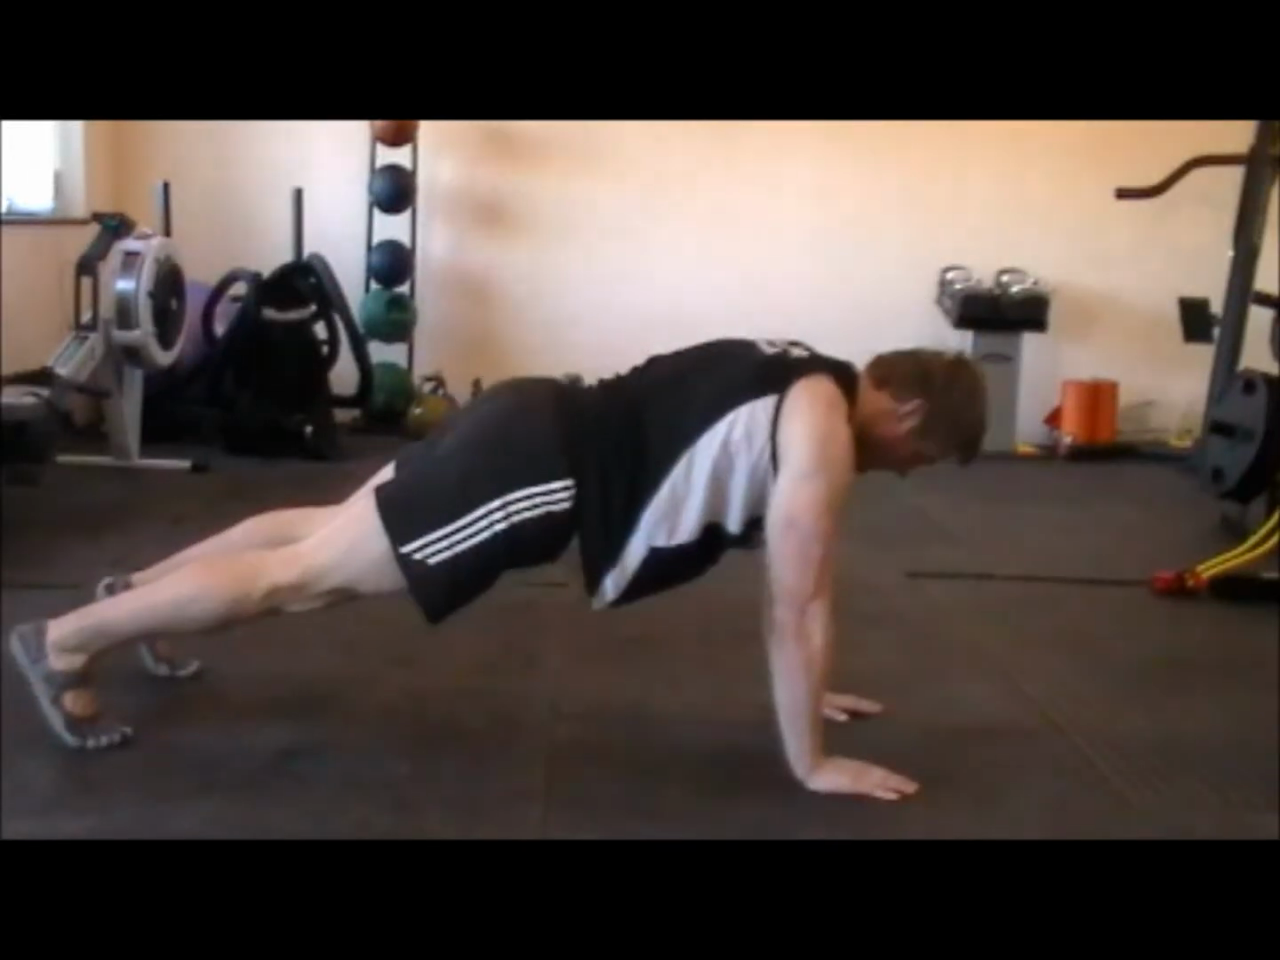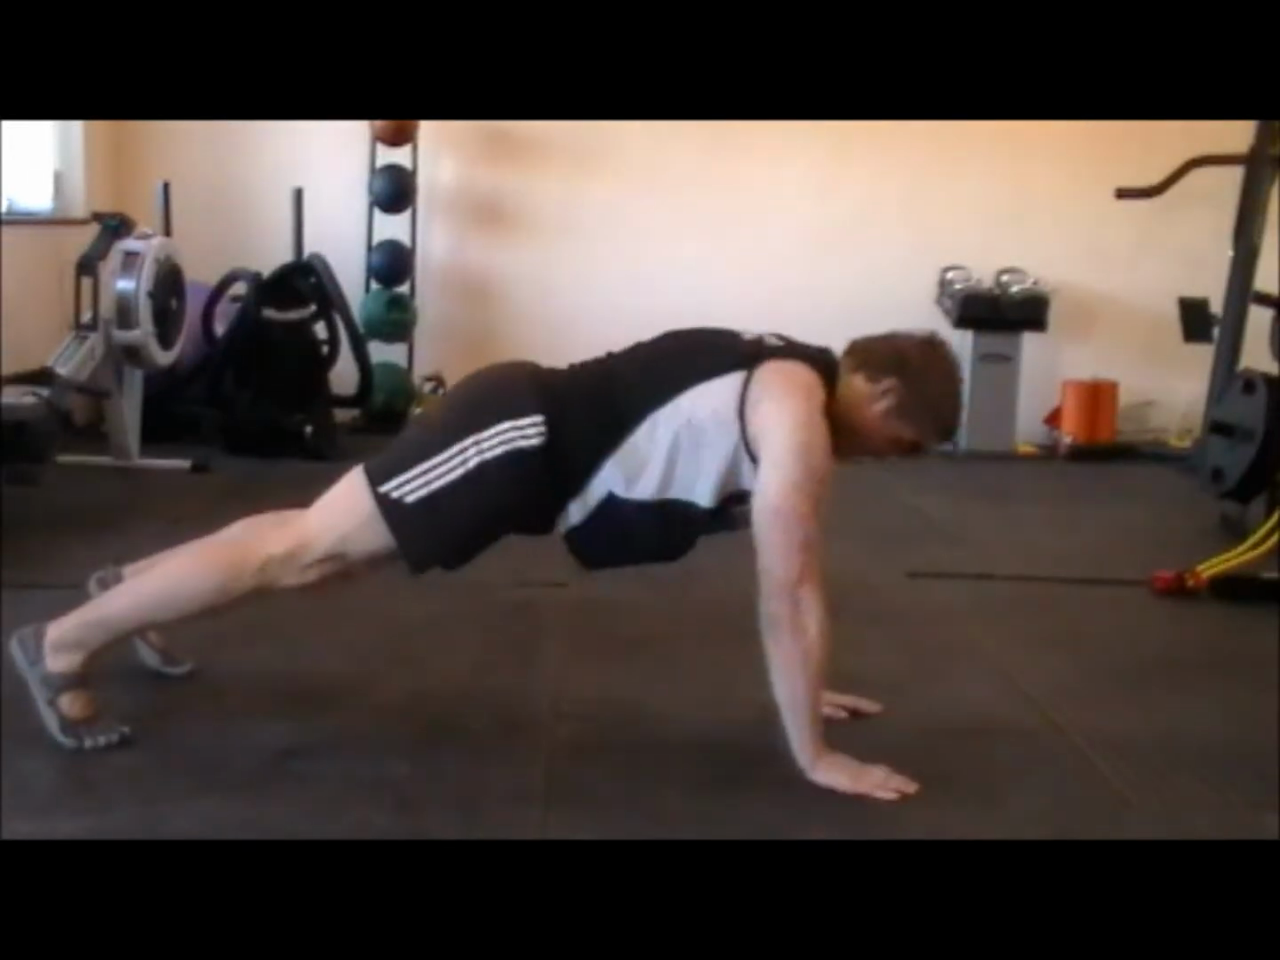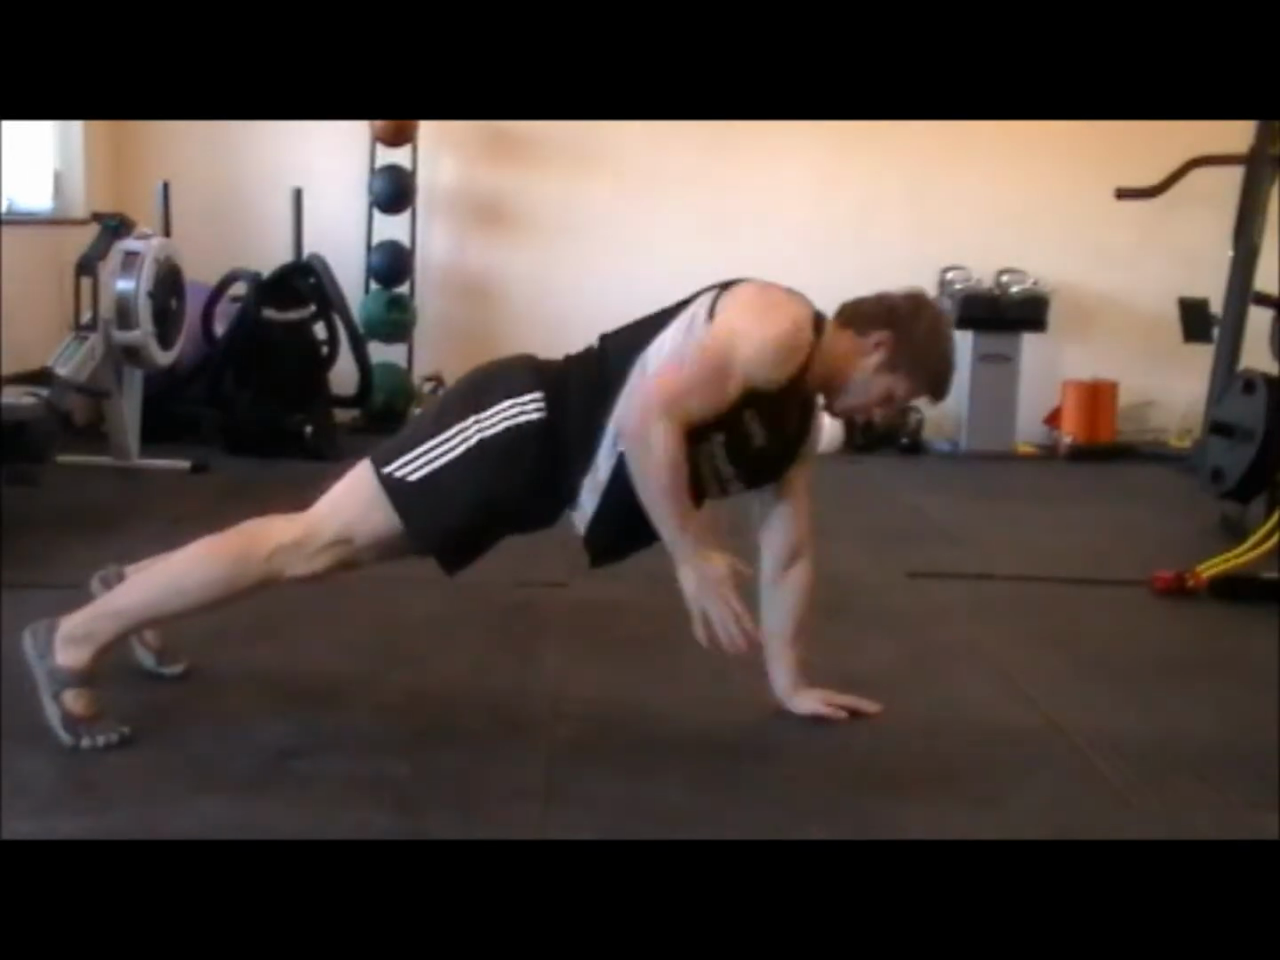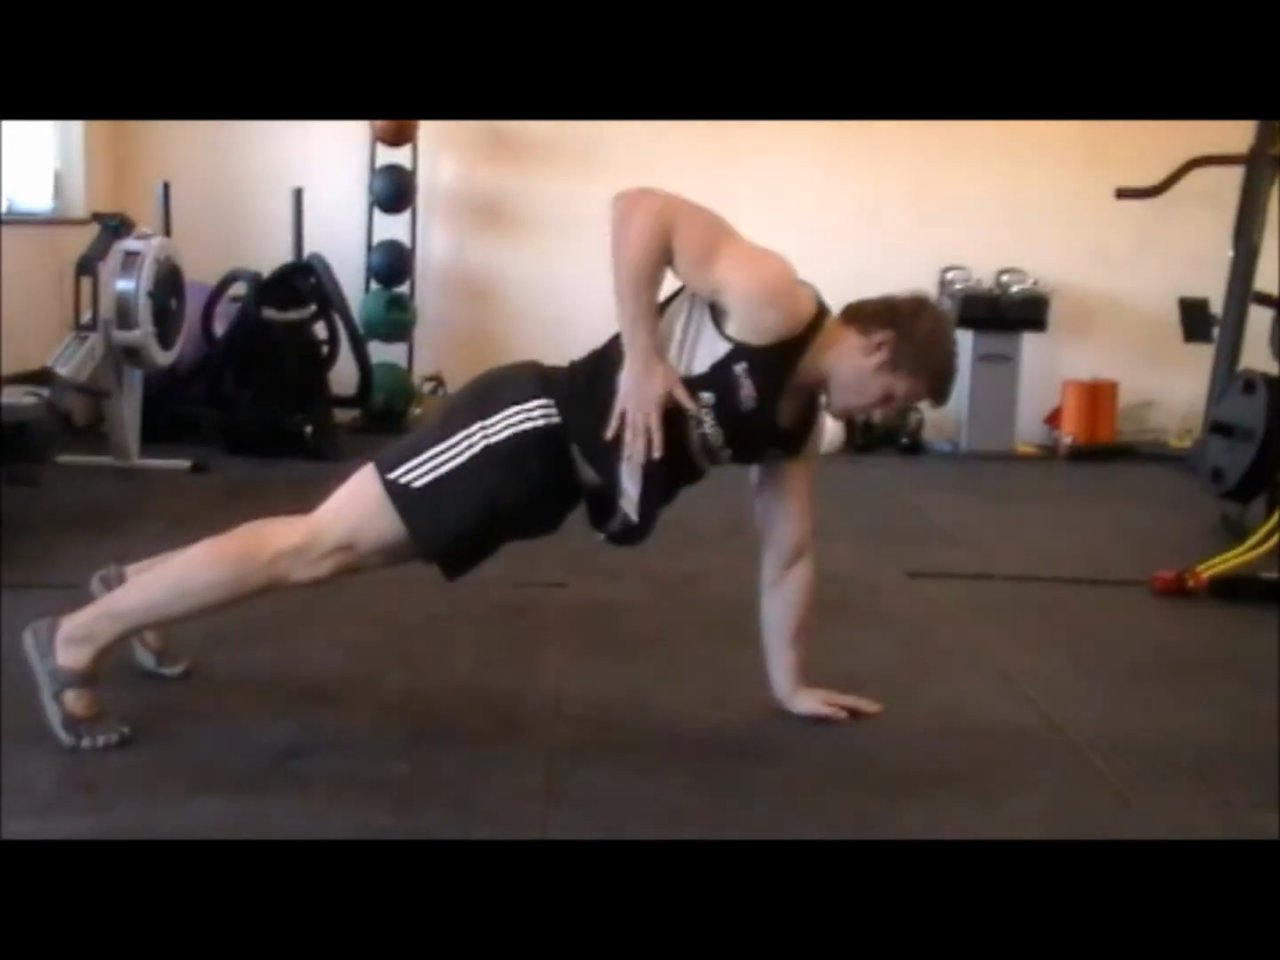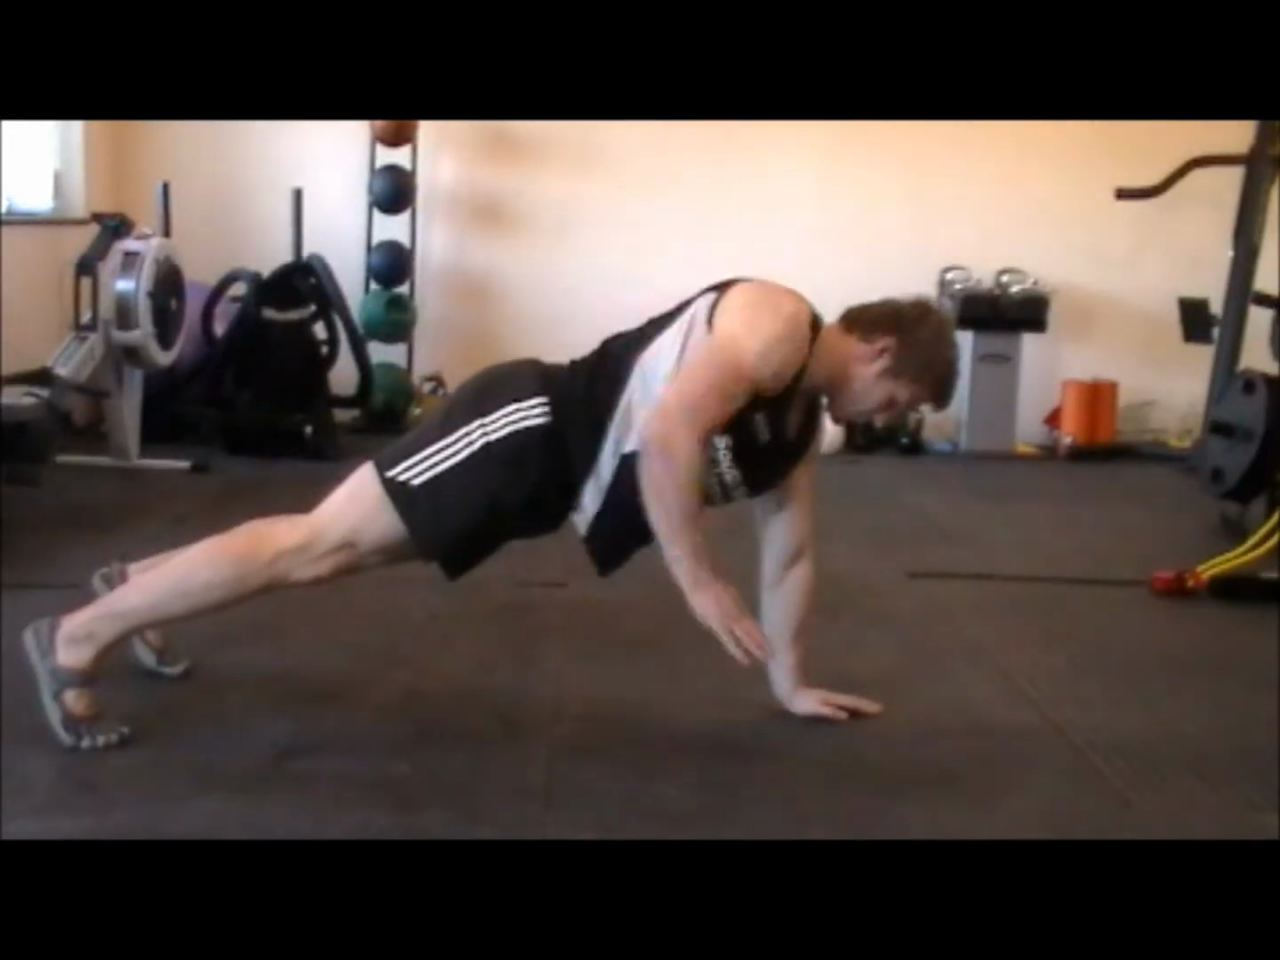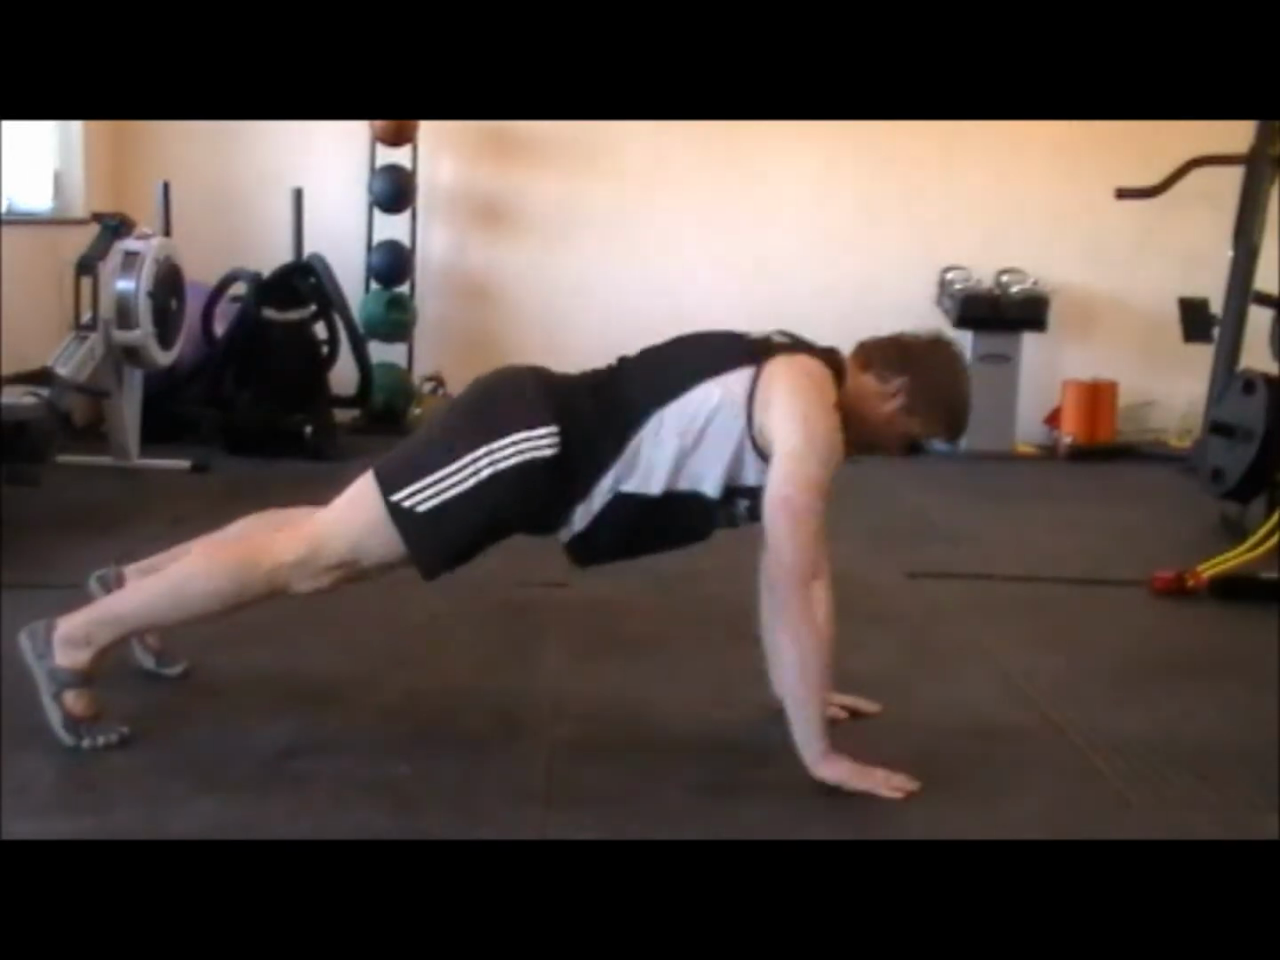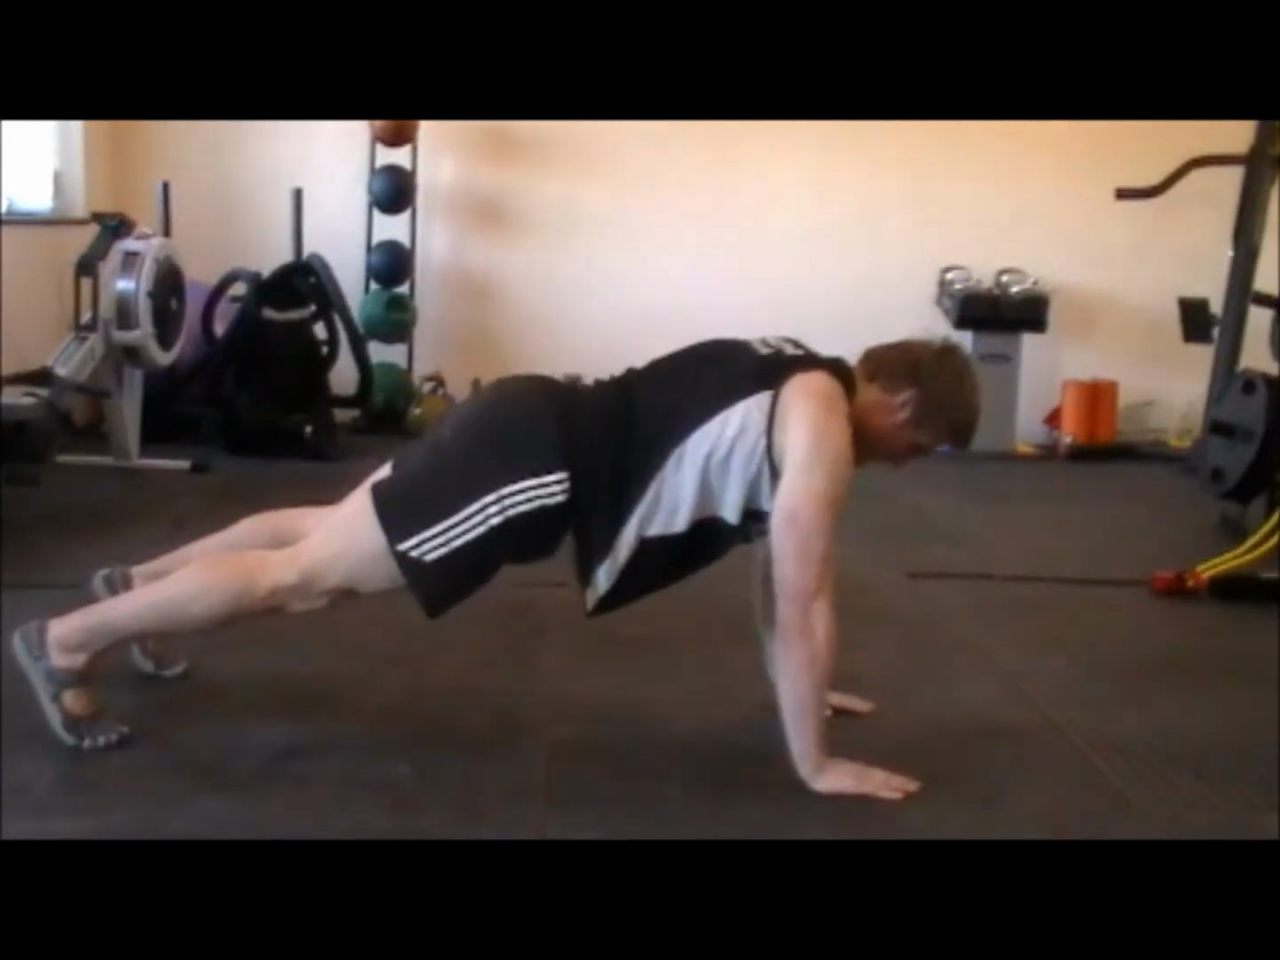
dt=0.3s
person 1, frame 1
left shoulder: (800, 387)
right shoulder: (826, 429)
left elbow: (785, 575)
right elbow: (797, 603)
left wrist: (804, 684)
right wrist: (810, 760)
left hip: (531, 422)
right hip: (536, 468)
left knee: (325, 527)
right knee: (304, 576)
left ankle: (132, 590)
person 1, frame 2
left shoulder: (795, 403)
right shoulder: (798, 405)
left elbow: (792, 572)
right elbow: (790, 593)
left wrist: (805, 691)
right wrist: (814, 749)
left hip: (534, 456)
right hip: (515, 435)
left knee: (319, 536)
right knee: (303, 551)
left ankle: (127, 582)
person 1, frame 3
left shoulder: (797, 410)
right shoulder: (777, 327)
left elbow: (787, 550)
right elbow: (648, 415)
left wrist: (792, 682)
right wrist: (691, 556)
left hip: (544, 476)
right hip: (517, 422)
left knee: (332, 551)
right knee: (309, 544)
left ankle: (128, 590)
right ankle: (70, 639)
person 1, frame 4
left shoulder: (801, 415)
right shoulder: (772, 298)
left elbow: (787, 552)
right elbow: (636, 208)
left wrist: (789, 684)
right wrist: (642, 359)
left hip: (551, 480)
right hip: (524, 428)
left knee: (339, 554)
right knee: (312, 548)
left ankle: (135, 582)
right ankle: (72, 640)
person 1, frame 5
left shoulder: (803, 416)
right shoulder: (777, 325)
left elbow: (788, 552)
right elbow: (668, 433)
left wrist: (790, 683)
right wrist: (697, 581)
left hip: (550, 484)
right hip: (523, 428)
left knee: (342, 552)
right knee: (312, 546)
left ankle: (136, 582)
right ankle: (73, 639)
person 1, frame 6
left shoulder: (803, 394)
right shoulder: (811, 403)
left elbow: (778, 561)
right elbow: (801, 582)
left wrist: (798, 689)
right wrist: (820, 753)
left hip: (542, 437)
right hip: (526, 436)
left knee: (327, 532)
right knee: (312, 555)
left ankle: (133, 580)
right ankle: (69, 640)
person 1, frame 7
left shoulder: (802, 393)
right shoulder: (824, 422)
left elbow: (775, 562)
right elbow: (803, 599)
left wrist: (800, 689)
right wrist: (816, 763)
left hip: (536, 430)
right hip: (535, 465)
left knee: (323, 532)
right knee: (305, 576)
left ankle: (134, 582)
right ankle: (64, 645)
